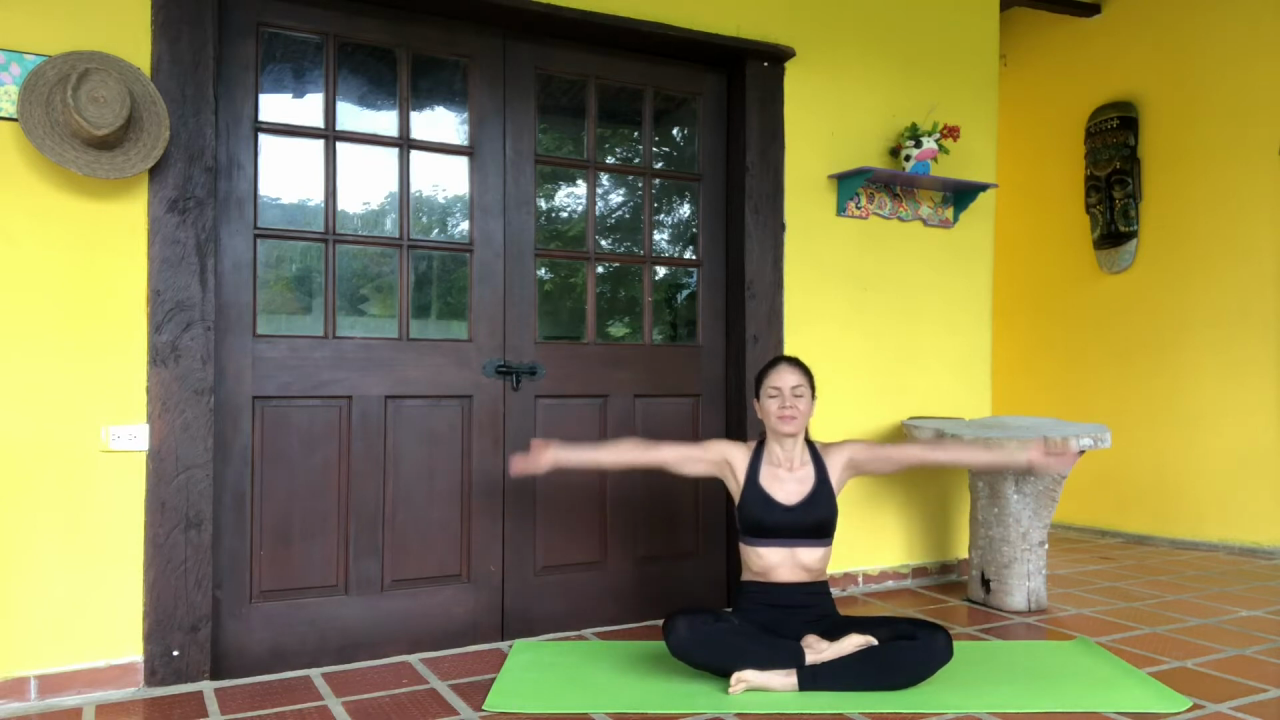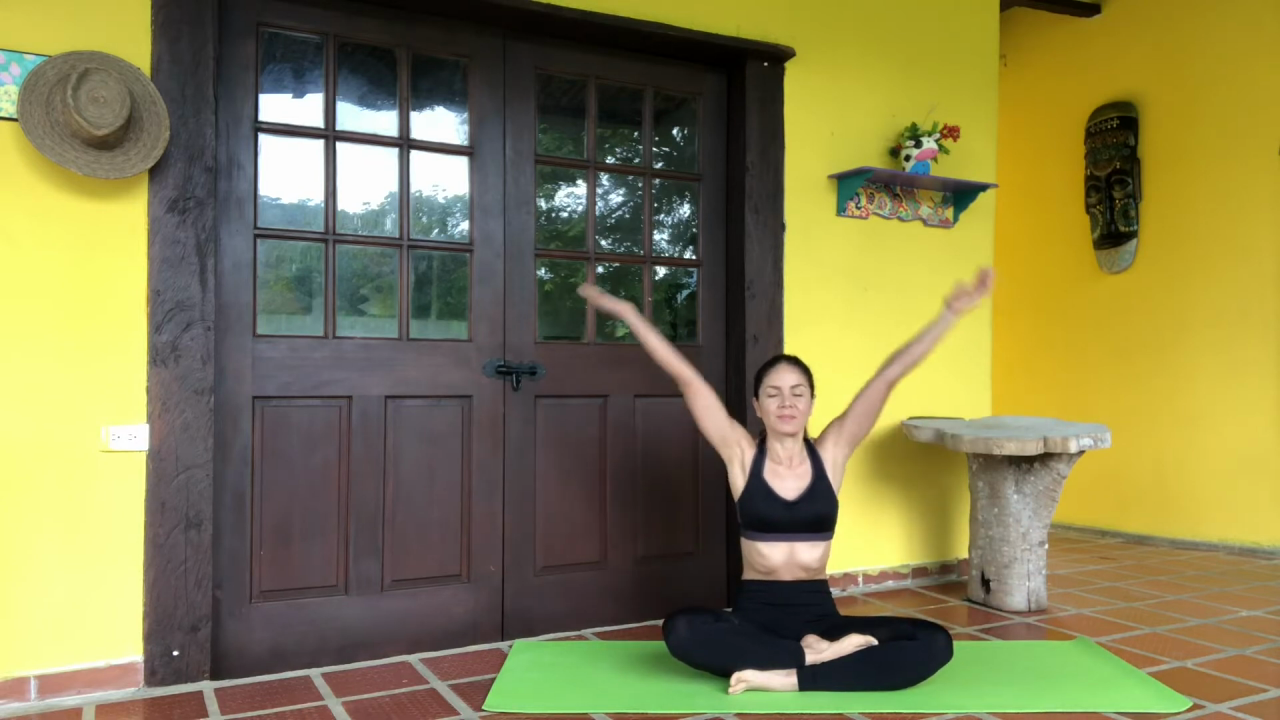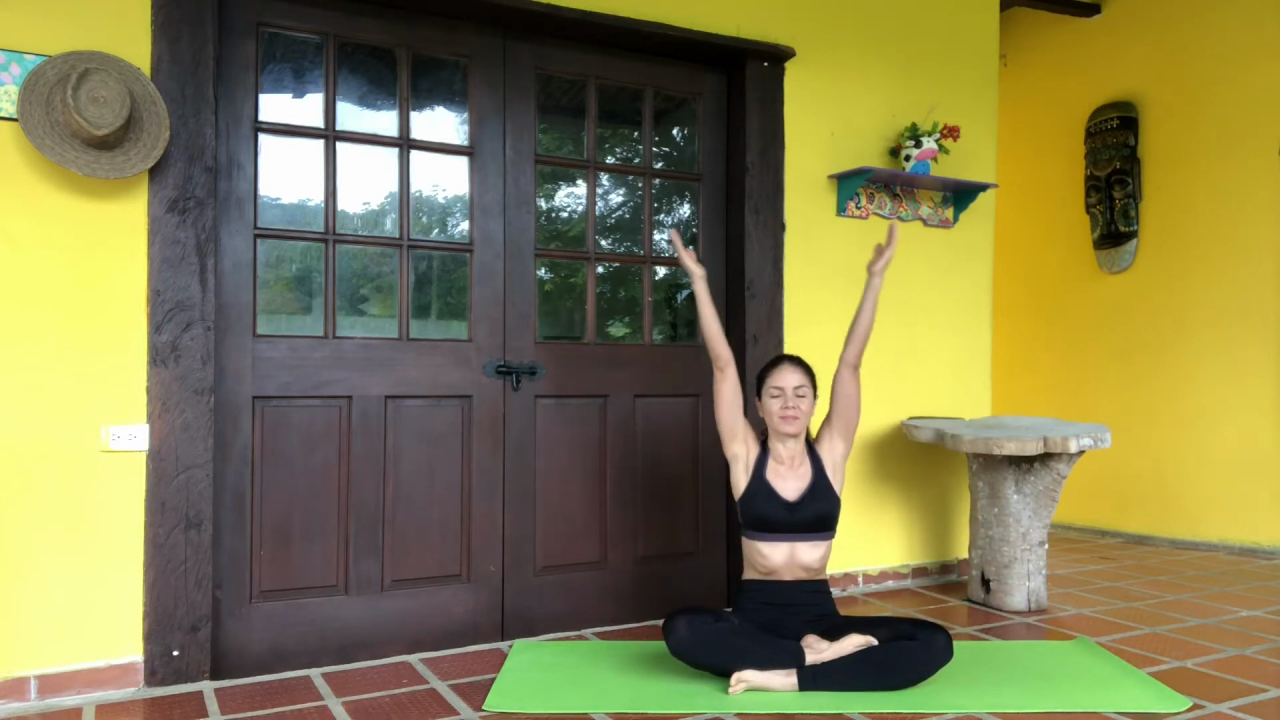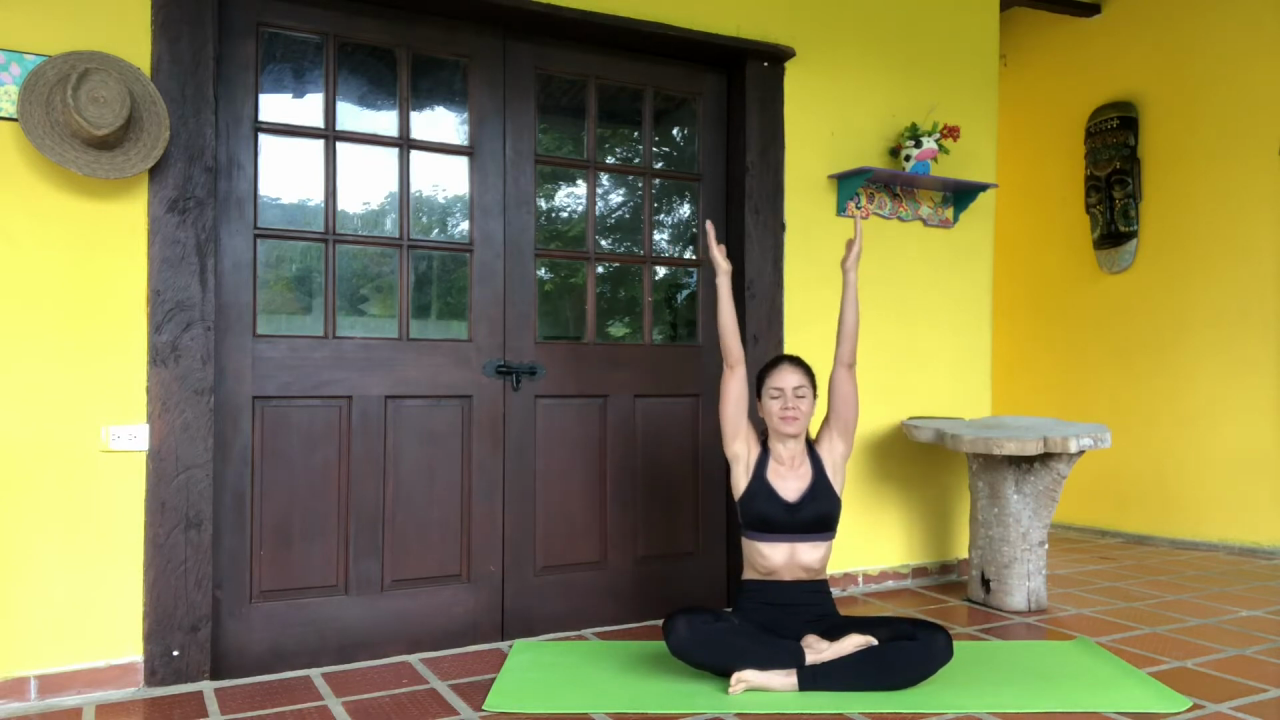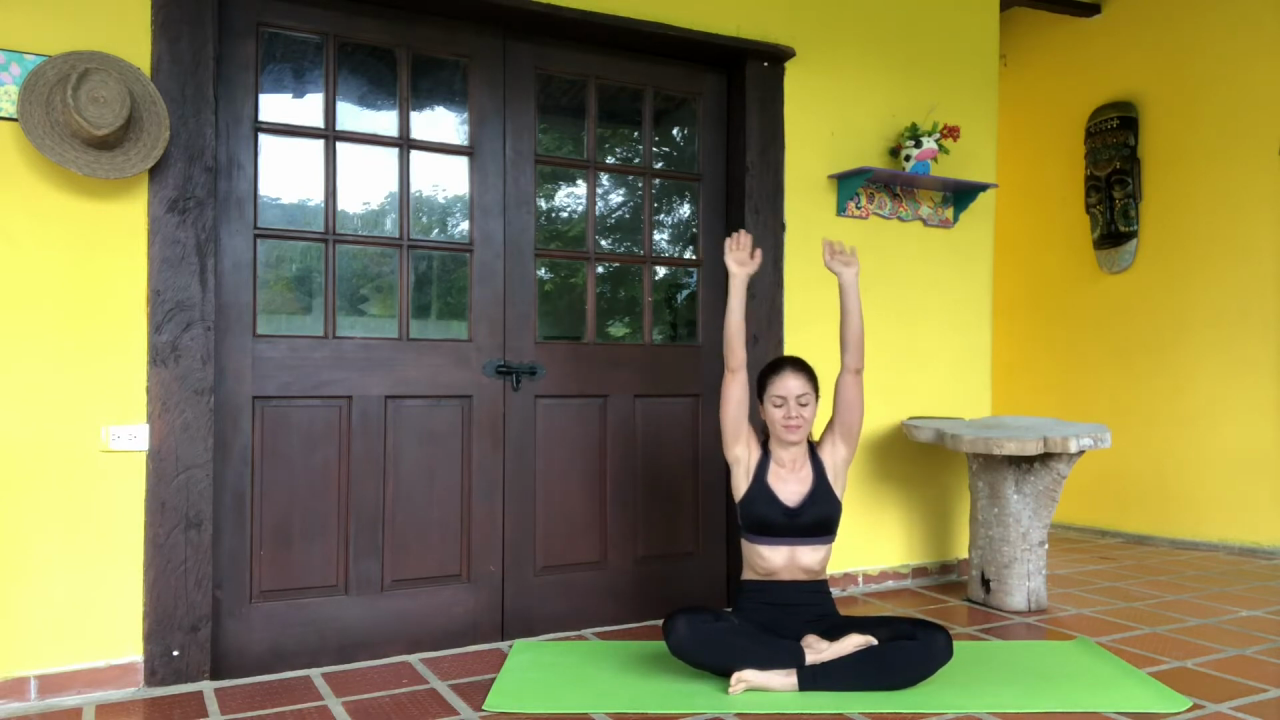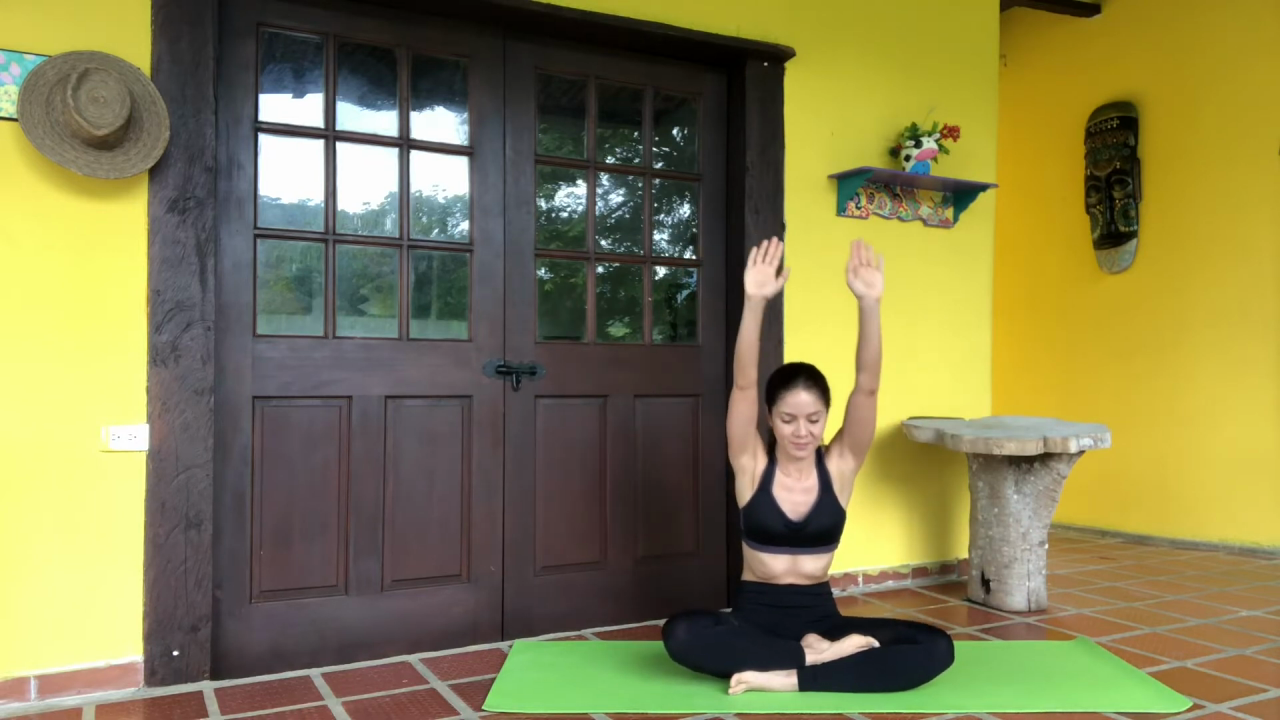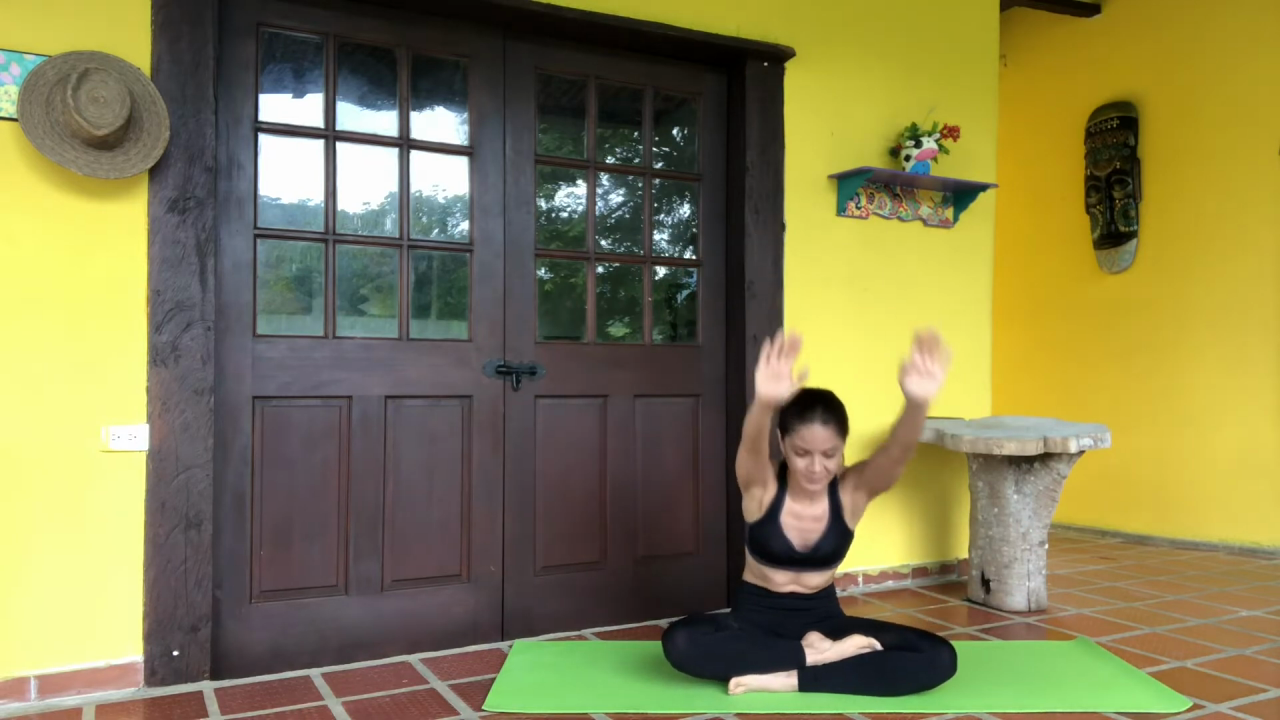
dt=0.4s
person 1, frame 1
left shoulder: (837, 461)
right shoulder: (735, 460)
left elbow: (928, 453)
right elbow: (647, 453)
left wrist: (1021, 454)
right wrist: (563, 453)
left hip: (817, 612)
right hip: (754, 613)
left knee: (935, 643)
right knee: (682, 630)
left ankle: (785, 675)
right ankle: (817, 658)
person 1, frame 2
left shoulder: (830, 455)
right shoulder: (742, 456)
left elbow: (884, 381)
right elbow: (690, 380)
left wrist: (950, 315)
right wrist: (630, 315)
left hip: (819, 613)
right hip: (755, 614)
left knee: (934, 644)
right knee: (682, 629)
left ankle: (783, 675)
right ankle: (814, 658)
person 1, frame 3
left shoulder: (830, 455)
right shoulder: (746, 455)
left elbow: (850, 363)
right elbow: (724, 365)
left wrist: (874, 278)
right wrist: (699, 281)
left hip: (819, 613)
right hip: (755, 613)
left knee: (934, 644)
right knee: (682, 629)
left ankle: (788, 675)
right ankle: (816, 655)
person 1, frame 4
left shoulder: (829, 455)
right shoulder: (747, 456)
left elbow: (845, 363)
right elbow: (734, 364)
left wrist: (849, 274)
right wrist: (723, 277)
left hip: (819, 612)
right hip: (755, 614)
left knee: (934, 644)
right knee: (682, 629)
left ankle: (787, 675)
right ankle: (818, 657)
person 1, frame 5
left shoulder: (831, 458)
right shoulder: (747, 458)
left elbow: (852, 367)
right elbow: (735, 368)
left wrist: (848, 281)
right wrist: (738, 281)
left hip: (819, 614)
right hip: (754, 614)
left knee: (934, 643)
right knee: (682, 629)
left ankle: (788, 676)
right ankle: (815, 655)
person 1, frame 6
left shoulder: (840, 465)
right shoulder: (752, 463)
left elbow: (867, 387)
right elbow: (743, 385)
left wrist: (869, 304)
right wrist: (755, 303)
left hip: (819, 615)
right hip: (754, 616)
left knee: (936, 649)
right knee: (682, 634)
left ankle: (787, 677)
right ankle: (817, 655)
person 1, frame 7
left shoulder: (855, 489)
right shoulder: (760, 484)
left elbow: (896, 452)
right elbow: (754, 446)
left wrist: (917, 401)
right wrist: (765, 402)
left hip: (820, 614)
right hip: (756, 615)
left knee: (938, 658)
right knee: (681, 643)
left ankle: (788, 676)
right ankle: (820, 652)
